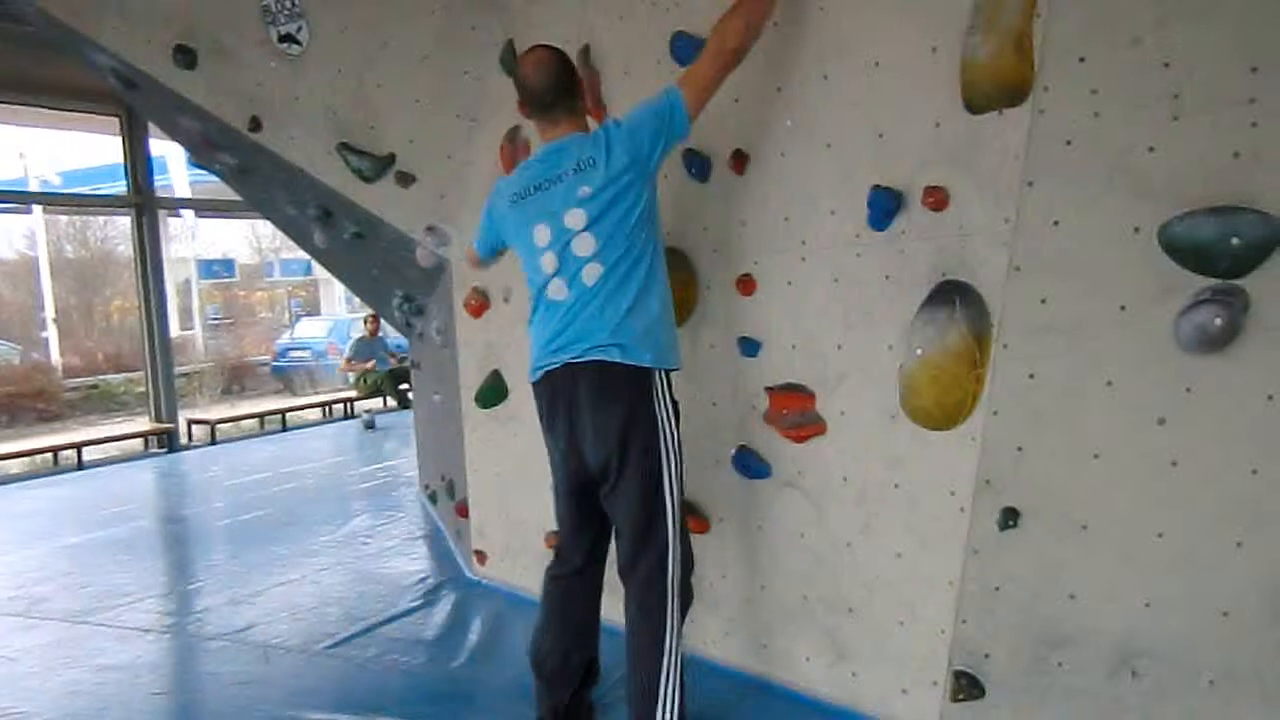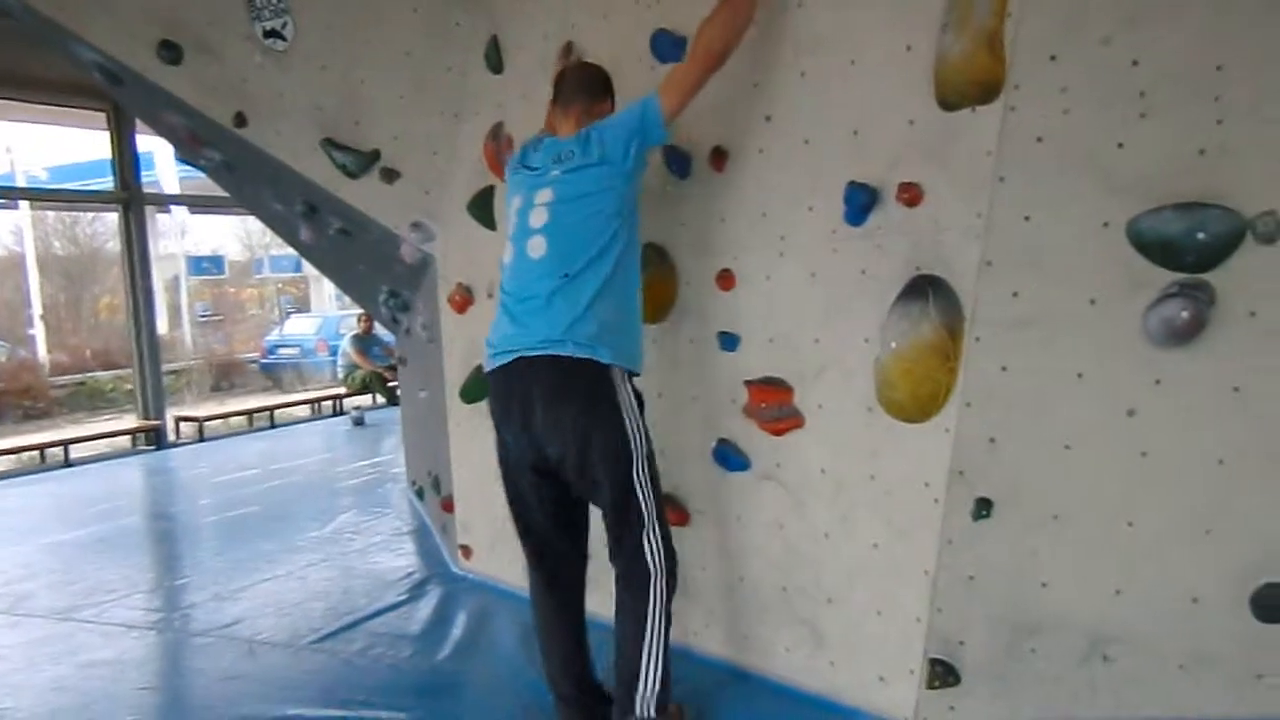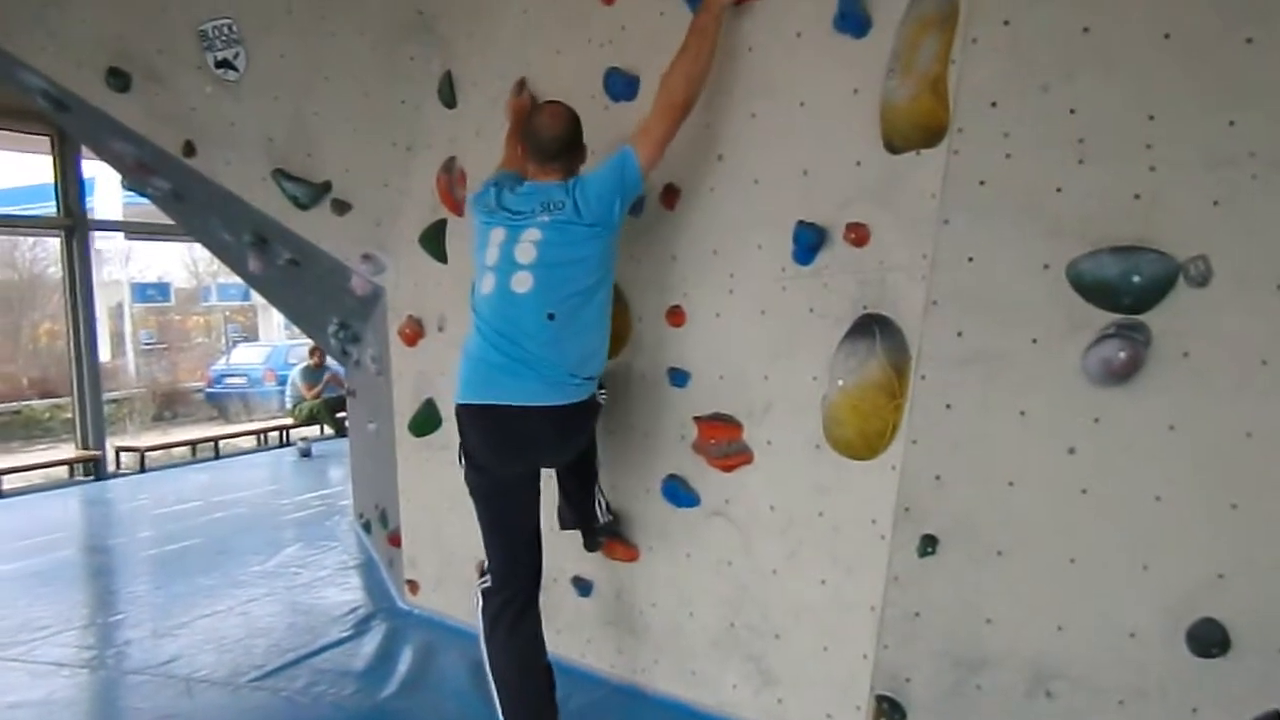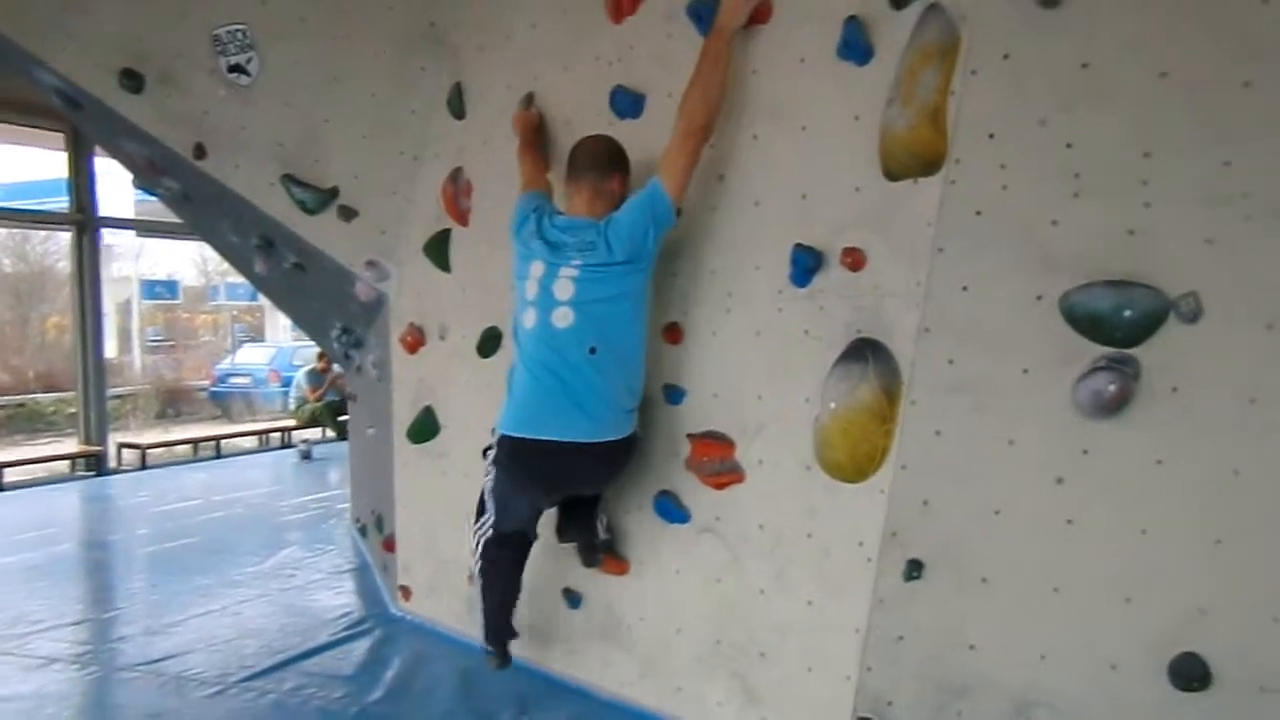
dt=1s
person 1, frame 1
left shoulder: (508, 194)
right shoulder: (625, 144)
left elbow: (477, 258)
left hip: (555, 391)
right hip: (626, 383)
left knee: (575, 552)
right knee: (655, 567)
person 1, frame 2
left shoulder: (522, 163)
right shoulder: (612, 144)
left wrist: (563, 82)
left hip: (509, 382)
right hip: (583, 377)
left knee: (551, 558)
right knee: (642, 552)
person 1, frame 3
left shoulder: (492, 204)
right shoulder: (595, 201)
left elbow: (514, 162)
right elbow: (674, 104)
left wrist: (518, 118)
left hip: (484, 417)
right hip: (558, 418)
left knee: (508, 583)
right ankle: (590, 519)
person 1, frame 4
left shoulder: (531, 230)
right shoulder: (630, 236)
left elbow: (534, 167)
right elbow: (693, 131)
left wrist: (528, 133)
left hip: (525, 447)
right hip: (604, 450)
left knee: (499, 531)
left ankle: (497, 636)
right ankle: (586, 530)
